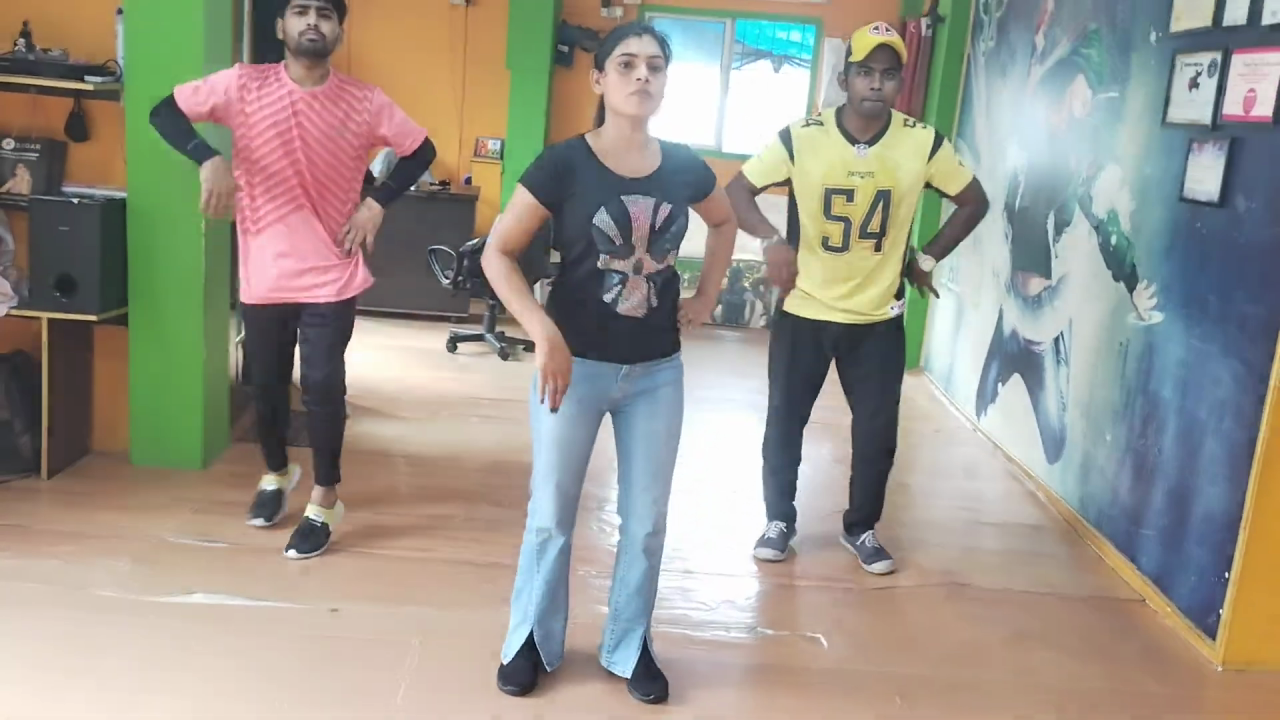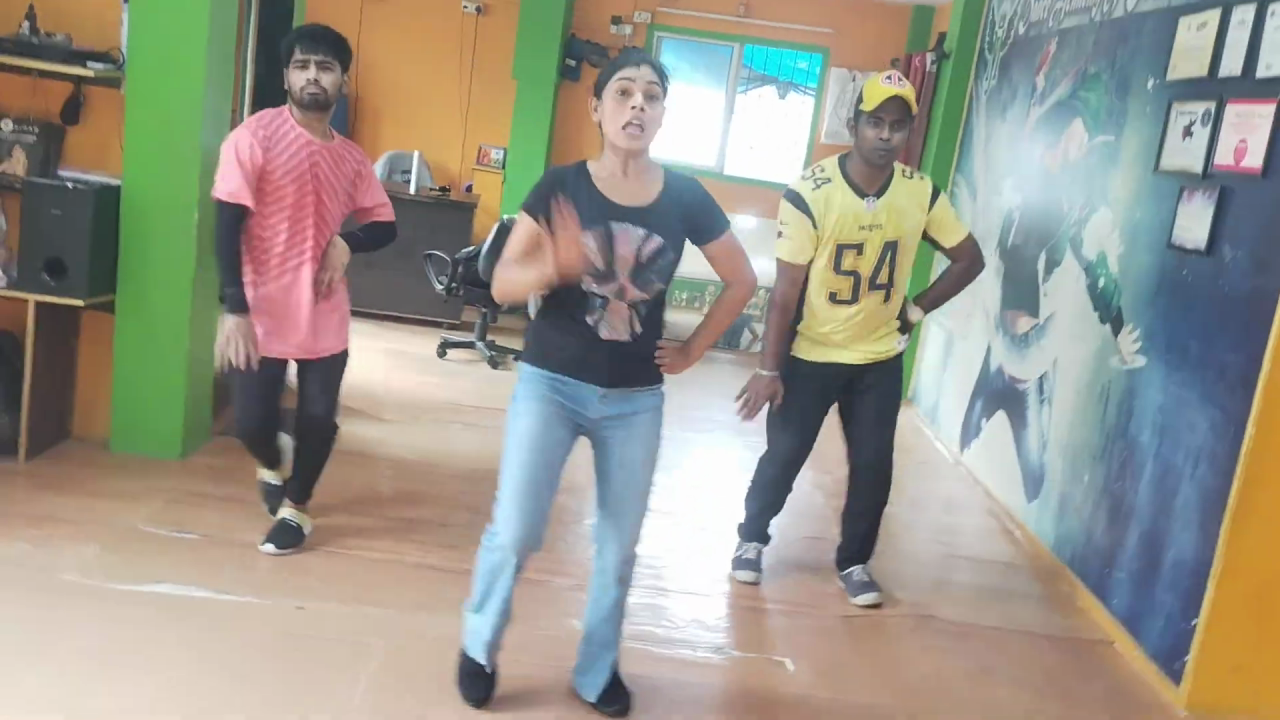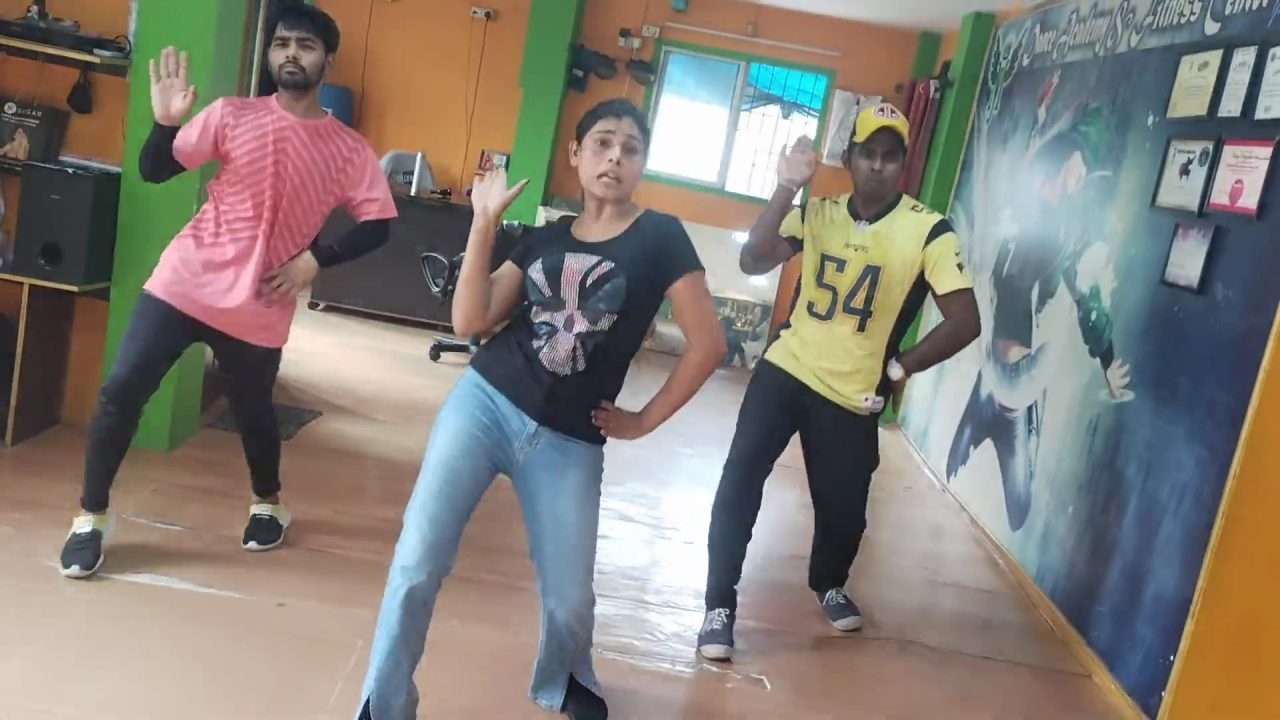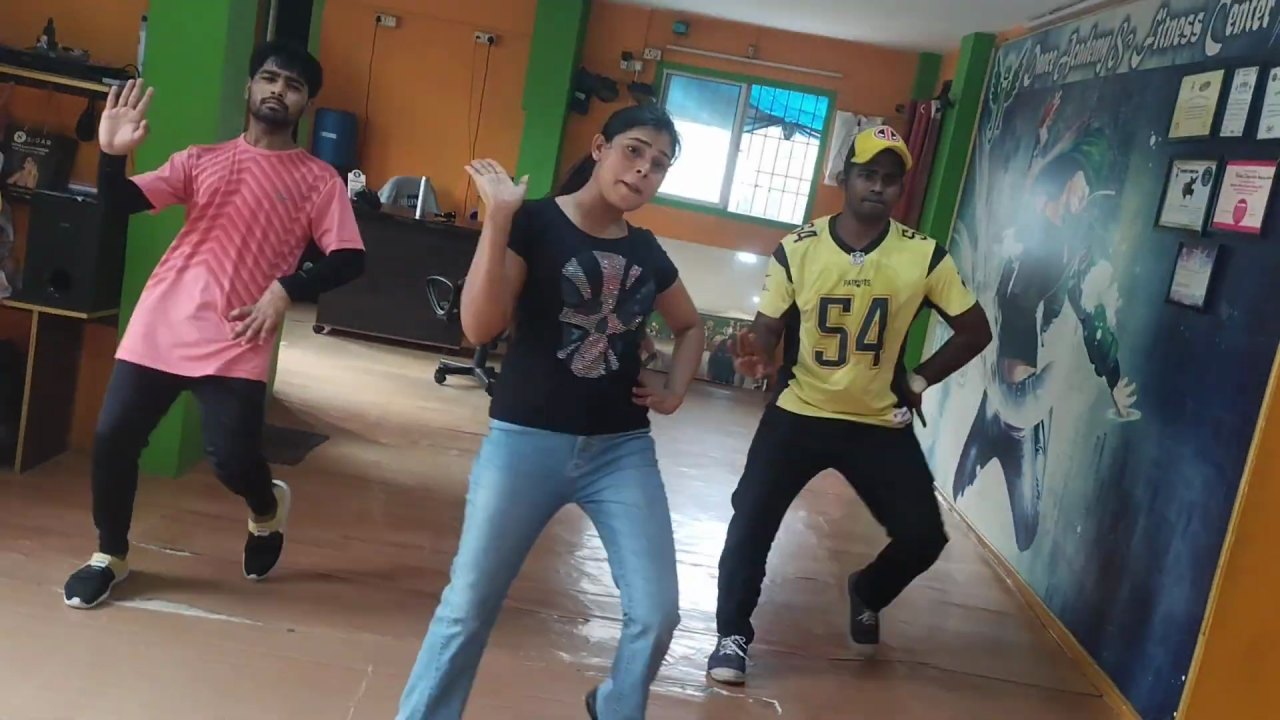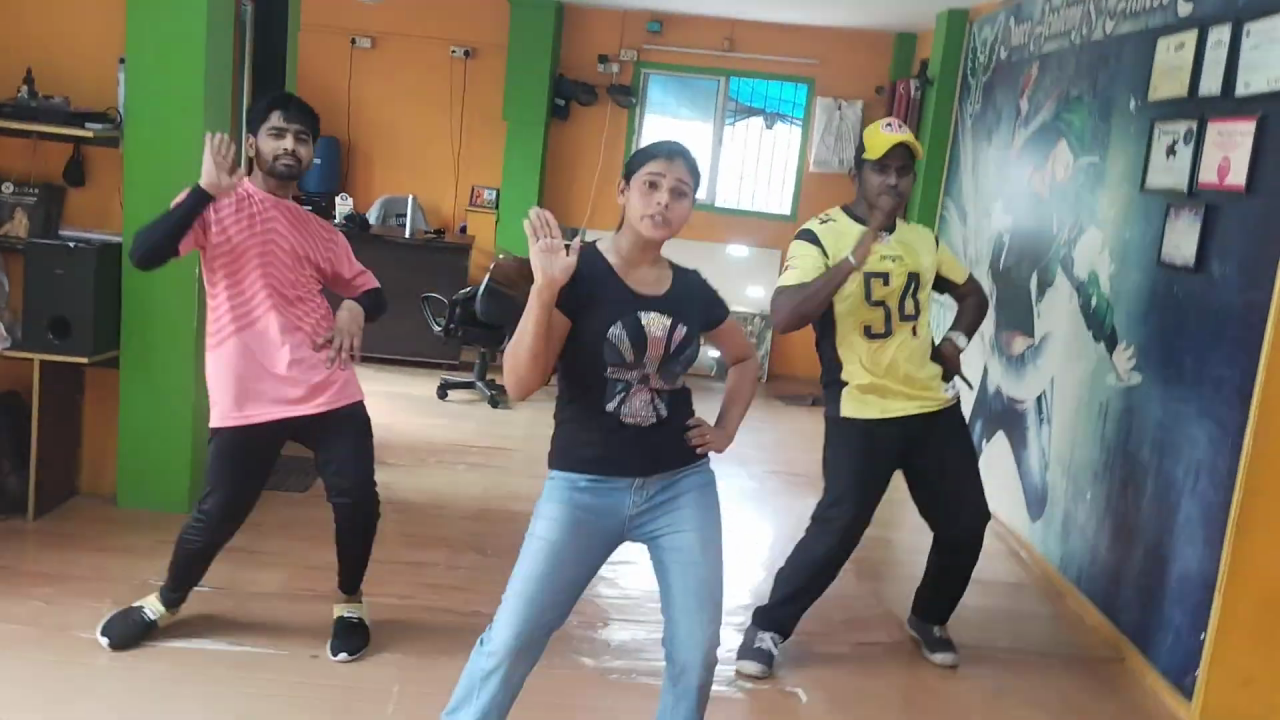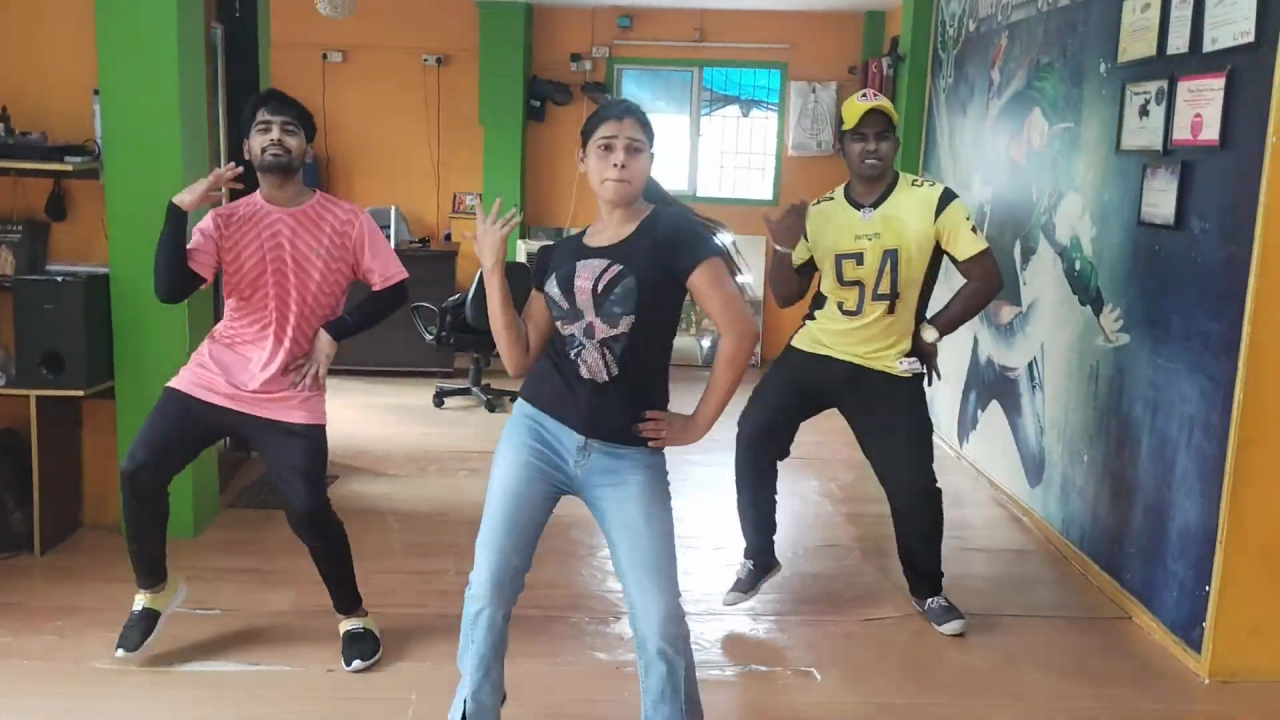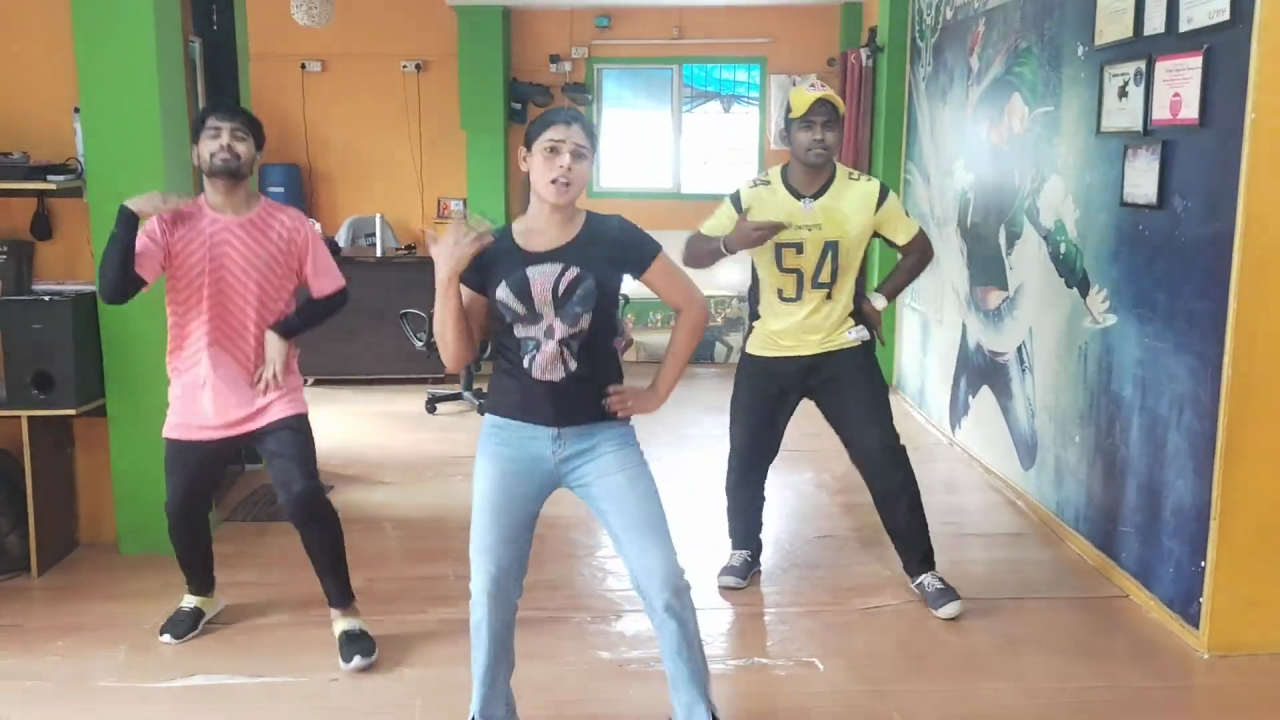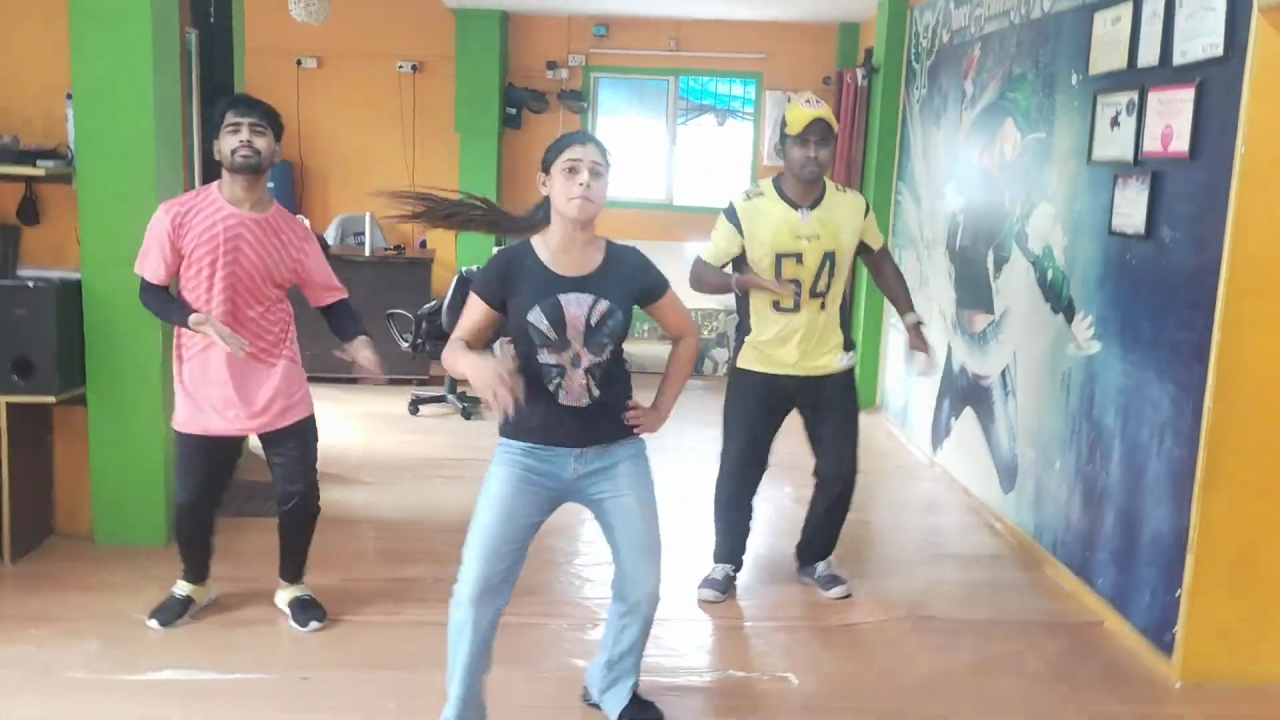
dt=0.3s
person 1, frame 1
left shoulder: (683, 166)
right shoulder: (563, 162)
left elbow: (726, 224)
right elbow: (497, 253)
left wrist: (704, 299)
right wrist: (543, 334)
left hip: (657, 372)
right hip: (578, 364)
left knee: (646, 518)
right knee: (552, 514)
left ankle: (629, 647)
right ankle: (533, 640)
person 1, frame 2
left shoulder: (685, 196)
right shoulder: (561, 187)
left elbow: (742, 282)
right elbow: (503, 286)
left wrist: (692, 352)
right wrist: (553, 262)
left hip: (635, 398)
right hip: (552, 382)
left knee: (618, 546)
right knee: (514, 531)
right ankle: (479, 644)
person 1, frame 3
left shoulder: (661, 238)
right shoulder: (542, 238)
left elbow: (708, 344)
right elbow: (469, 322)
left wrist: (643, 420)
right wrist: (484, 224)
left hip: (567, 442)
right hip: (483, 405)
left knee: (569, 601)
right knee: (416, 561)
person 1, frame 4
left shoulder: (645, 250)
right shoulder: (534, 222)
left elbow: (688, 327)
right elbow: (477, 327)
left wrist: (673, 391)
right wrist: (495, 220)
left hip: (622, 449)
right hip: (527, 440)
left knee: (655, 614)
right knee: (468, 606)
person 1, frame 5
left shoulder: (691, 289)
right shoulder: (572, 271)
left elbow: (745, 359)
right elbow: (520, 384)
left wrist: (723, 432)
right wrist: (543, 291)
left hip: (680, 486)
right hip: (583, 484)
left knee: (697, 645)
right knee: (514, 636)
person 1, frame 6
left shoulder: (674, 230)
right shoulder: (558, 255)
left elbow: (740, 330)
right elbow: (518, 360)
left wrist: (698, 423)
right wrist: (492, 268)
left hip: (627, 454)
right hip: (537, 432)
left knee: (658, 616)
right knee: (489, 586)
person 1, frame 7
left shoulder: (613, 236)
right shoulder: (488, 251)
left elbow: (693, 307)
right elbow: (455, 357)
left wrist: (659, 389)
right wrist: (445, 274)
left hip: (601, 436)
right hip: (513, 436)
left knee: (662, 579)
right knee: (490, 589)
person 1, frame 8
left shoulder: (629, 266)
right shoulder: (509, 267)
left elbow: (687, 335)
right elbow: (455, 350)
left wrist: (661, 410)
right wrist: (480, 371)
left hip: (614, 454)
right hip: (528, 455)
left knee: (642, 587)
right knee: (476, 588)
person 2, frame 1
left shoulder: (364, 103)
right shoulder: (243, 86)
left elbow: (421, 151)
right elbow: (166, 112)
left wrist: (378, 202)
right wrist: (207, 159)
left hip: (328, 272)
right hip: (264, 269)
left knee: (323, 385)
right knee: (266, 381)
left ankle: (324, 500)
right ankle: (276, 474)
person 2, frame 2
left shoulder: (352, 159)
right shoulder: (254, 137)
left elbow: (384, 223)
right elbow: (229, 225)
left wrist: (346, 243)
right wrist: (234, 309)
left hip: (322, 313)
right hip: (259, 313)
left knee: (318, 419)
right knee: (252, 420)
left ankle: (297, 507)
right ankle: (272, 463)
person 2, frame 3
left shoulder: (349, 147)
right shoulder: (231, 116)
left elbow: (379, 223)
right elbow: (154, 169)
left wrist: (316, 257)
right wrist: (165, 119)
left hip: (258, 302)
right hip: (189, 280)
left knee: (254, 411)
right knee: (123, 387)
left ankle: (266, 504)
right ankle: (91, 515)
person 2, frame 4
left shoulder: (319, 179)
right shoulder: (202, 159)
left elbow: (348, 260)
right elbow: (118, 203)
left wrist: (285, 290)
right wrist: (111, 152)
left hip: (236, 341)
right hip: (161, 326)
left knee: (232, 457)
right knee: (112, 439)
left ankle: (267, 510)
right ankle: (110, 554)
person 2, frame 5
left shoulder: (322, 231)
right shoulder: (215, 205)
left elbow: (369, 291)
right elbow: (144, 256)
left wrist: (355, 310)
right wrist: (204, 191)
left hip: (327, 386)
right hip: (248, 392)
left knee: (358, 501)
right knee: (219, 512)
left ankle: (349, 603)
right ankle: (162, 602)
person 2, frame 6
left shoulder: (348, 220)
right shoulder: (225, 220)
left elbow: (393, 289)
right elbow: (169, 291)
left wrist: (331, 331)
right wrist: (178, 209)
left hip: (291, 393)
right hip: (215, 376)
left knee: (308, 511)
right knee: (139, 471)
left ankle: (353, 617)
right ankle: (153, 592)
person 2, frame 7
left shoulder: (291, 225)
right shoulder: (167, 223)
left elbow: (333, 295)
right elbow: (113, 291)
left wrist: (281, 332)
right wrist: (130, 214)
left hip: (270, 396)
right hip: (196, 400)
left knee: (305, 500)
right knee: (182, 508)
left ankle: (346, 615)
right ankle: (201, 595)
person 2, frame 8
left shoulder: (292, 231)
right shoulder: (178, 215)
left elbow: (331, 299)
right elbow: (151, 290)
left wrist: (359, 339)
right wrist: (195, 320)
left hip: (279, 392)
right hip: (205, 390)
left knee: (300, 498)
right knee: (192, 503)
left ankle: (292, 587)
right ankle: (192, 583)
person 3, frame 1
left shoulder: (924, 143)
right shoulder: (800, 138)
left elbow: (974, 201)
right elbow: (736, 193)
left wrist: (928, 258)
right wrist: (769, 238)
left hip: (877, 317)
right hip: (804, 311)
left knee: (877, 428)
right knee: (786, 421)
left ankle: (861, 527)
right ankle: (780, 520)
person 3, frame 2
left shoulder: (921, 192)
right shoulder: (810, 193)
left elbow: (970, 258)
right elbow: (786, 290)
left wrist: (916, 308)
right wrist: (768, 369)
left hip: (878, 358)
right hip: (808, 353)
left knee: (874, 466)
right knee: (783, 456)
left ankle: (853, 562)
right ankle: (752, 538)
person 3, frame 3
left shoulder: (930, 231)
right shoulder: (816, 213)
left elbow: (964, 322)
right elbow: (754, 262)
left wrist: (895, 370)
right wrist: (784, 190)
left hip: (853, 398)
right hip: (786, 372)
left knee: (842, 511)
right knee: (741, 478)
left ankle: (829, 587)
right ankle: (720, 605)
person 3, frame 4
left shoulder: (924, 256)
right shoulder: (796, 249)
left elbow: (975, 330)
right elbow: (767, 332)
left wrist: (916, 383)
right wrist: (753, 348)
left hip: (880, 424)
right hip: (799, 413)
left knee: (924, 535)
right knee: (752, 519)
left ankle: (867, 597)
right ankle: (732, 633)
person 3, frame 5
left shoulder: (923, 238)
right shoulder: (818, 237)
left elbow: (970, 296)
right elbow: (784, 315)
left wrist: (955, 341)
right wrist: (852, 259)
left hip: (933, 409)
right hip: (860, 413)
left knee: (965, 522)
right knee: (837, 531)
left ankle: (929, 618)
right ankle: (768, 629)
person 3, frame 6
left shoulder: (935, 201)
right shoulder: (816, 213)
left elbow: (986, 276)
right elbow: (785, 295)
left wrist: (931, 330)
right wrist: (781, 246)
left hip: (889, 368)
right hip: (814, 354)
left knee: (914, 488)
right knee: (754, 438)
left ankle: (928, 590)
right ankle: (758, 556)
person 3, frame 7
left shoulder: (871, 193)
right shoulder: (753, 195)
left elbow: (918, 250)
right elbow: (692, 253)
left wrist: (875, 298)
right wrist: (733, 240)
left hip: (842, 348)
right hip: (770, 353)
left knee: (882, 457)
right knee: (747, 461)
left ankle: (923, 570)
right ankle: (744, 552)
person 3, frame 8
left shoulder: (853, 205)
right shoulder: (746, 209)
left elbow: (881, 261)
right elbow: (699, 276)
left wrist: (910, 320)
right wrist: (739, 277)
left hip: (829, 367)
right hip: (760, 367)
left knee: (839, 472)
right knee: (740, 467)
left ankle: (814, 559)
right ankle: (726, 562)
person 4, frame 1
left shoulder: (1090, 153)
right shoulder: (1033, 136)
left elbow: (1109, 229)
left wrist: (1133, 288)
left hip: (1049, 305)
right hip: (1015, 298)
left knee: (1051, 420)
right knee: (982, 406)
person 4, frame 2
left shoulder: (1084, 201)
right shoulder: (1031, 178)
left elbow: (1099, 273)
left wrist: (1118, 331)
left hip: (1036, 343)
right hip: (1004, 333)
left knee: (1031, 456)
right knee: (969, 435)
person 4, frame 3
left shoulder: (1081, 233)
right shoulder: (1025, 212)
left elbow: (1092, 306)
left wrist: (1108, 364)
left hip: (1027, 373)
right hip: (994, 362)
left knee: (1017, 482)
right knee: (957, 460)
person 4, frame 4
left shoulder: (1084, 255)
right shoulder: (1027, 233)
left elbow: (1097, 327)
left wrist: (1114, 383)
left hip: (1032, 396)
right hip: (999, 385)
left knee: (1025, 505)
right knee: (961, 483)
person 4, frame 5
left shoulder: (1074, 225)
right shoulder: (1017, 203)
left elbow: (1092, 292)
left wrist: (1113, 348)
left hip: (1034, 367)
right hip: (998, 359)
left knee: (1034, 480)
right knee: (971, 449)
person 4, frame 6
left shoulder: (1054, 192)
right shoulder: (996, 177)
left elbow: (1075, 258)
left wrist: (1101, 312)
left hip: (1022, 337)
right hip: (988, 331)
left knee: (1030, 449)
right knee: (963, 432)
person 4, frame 7
left shoulder: (1035, 174)
right shoulder: (976, 163)
left elbow: (1059, 239)
left wrist: (1086, 291)
left hip: (1010, 319)
right hip: (975, 314)
left knee: (1022, 429)
right knee: (957, 416)
person 4, frame 8
left shoulder: (1025, 200)
right shoulder: (967, 188)
left elbow: (1047, 265)
left wrist: (1072, 319)
left hip: (994, 341)
right hip: (961, 335)
left knee: (1002, 449)
right knee: (939, 436)
